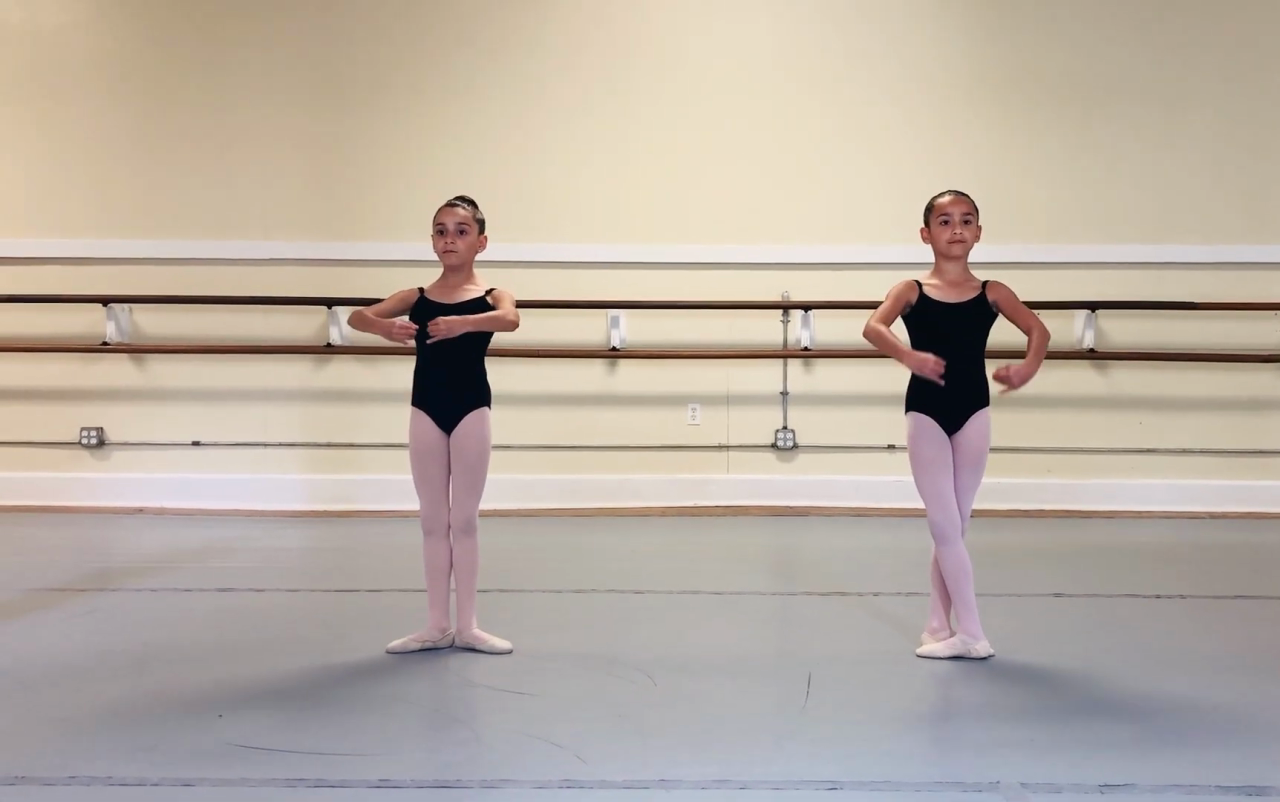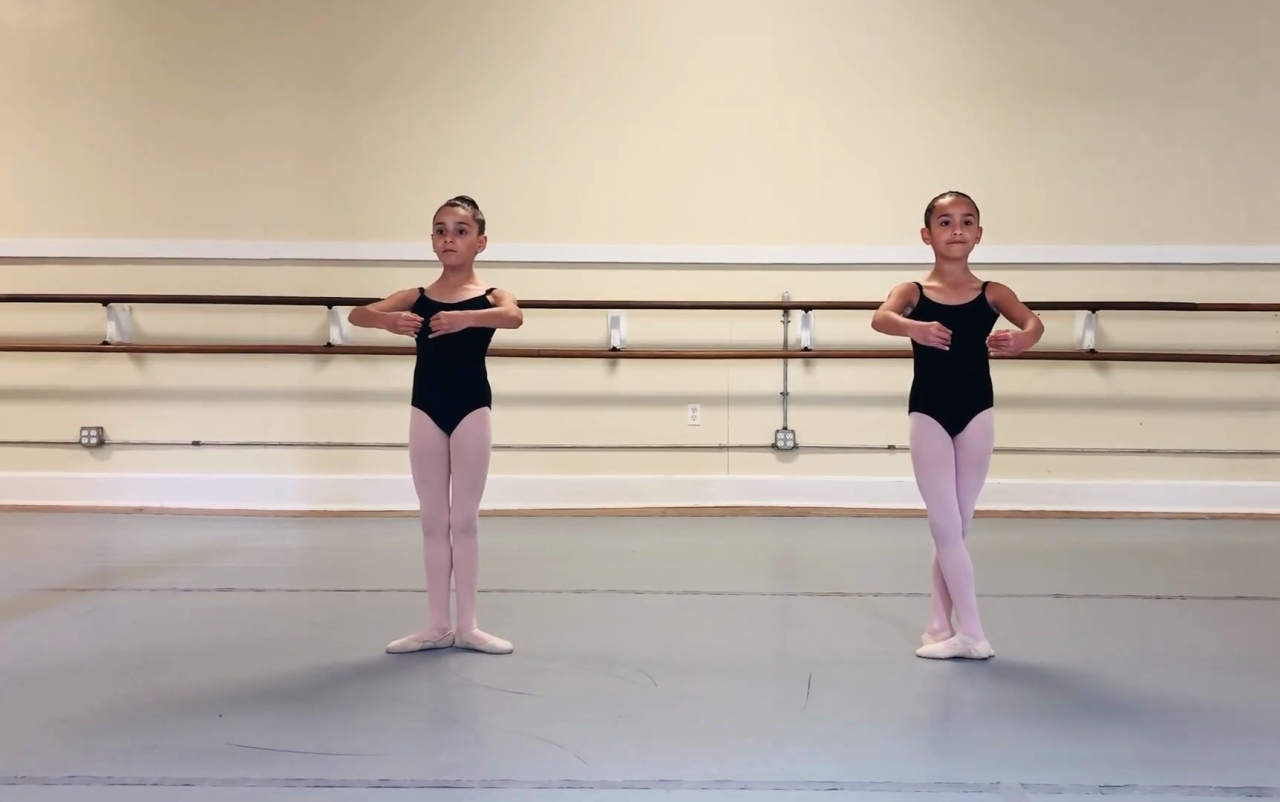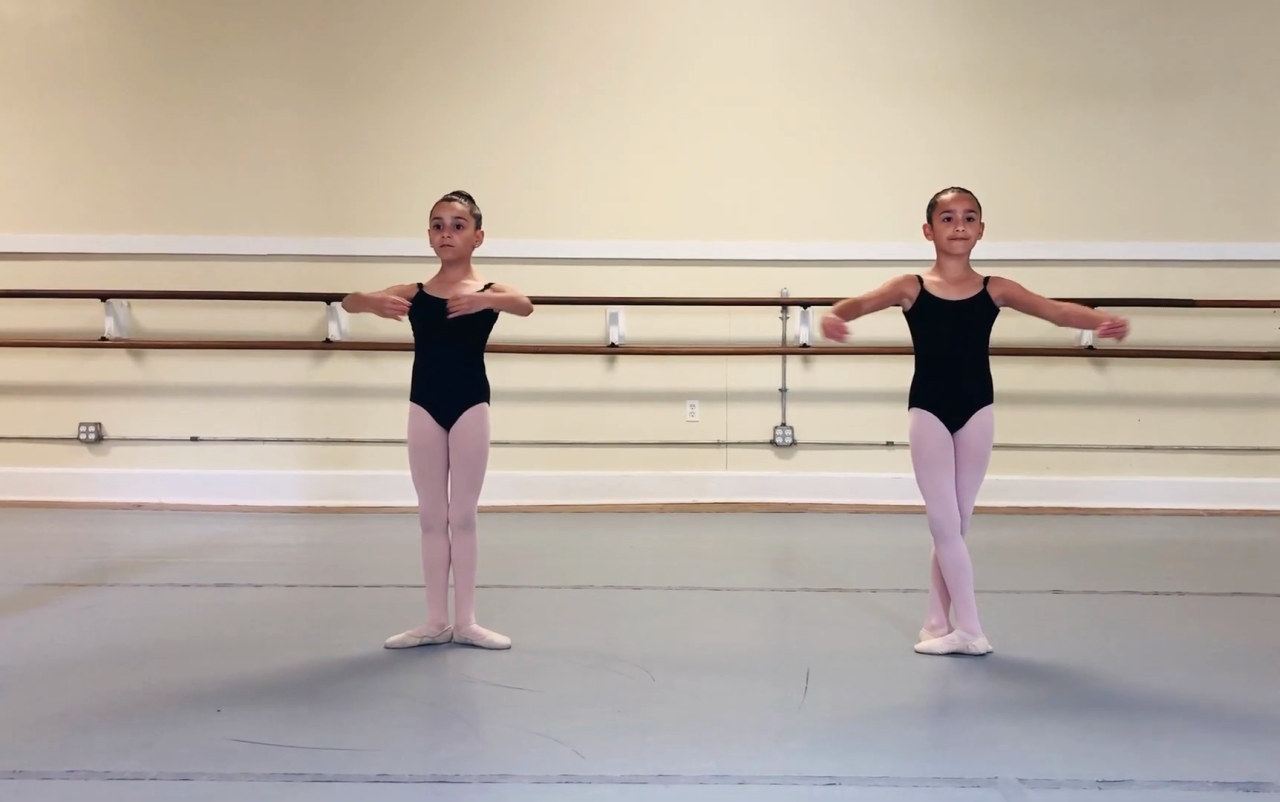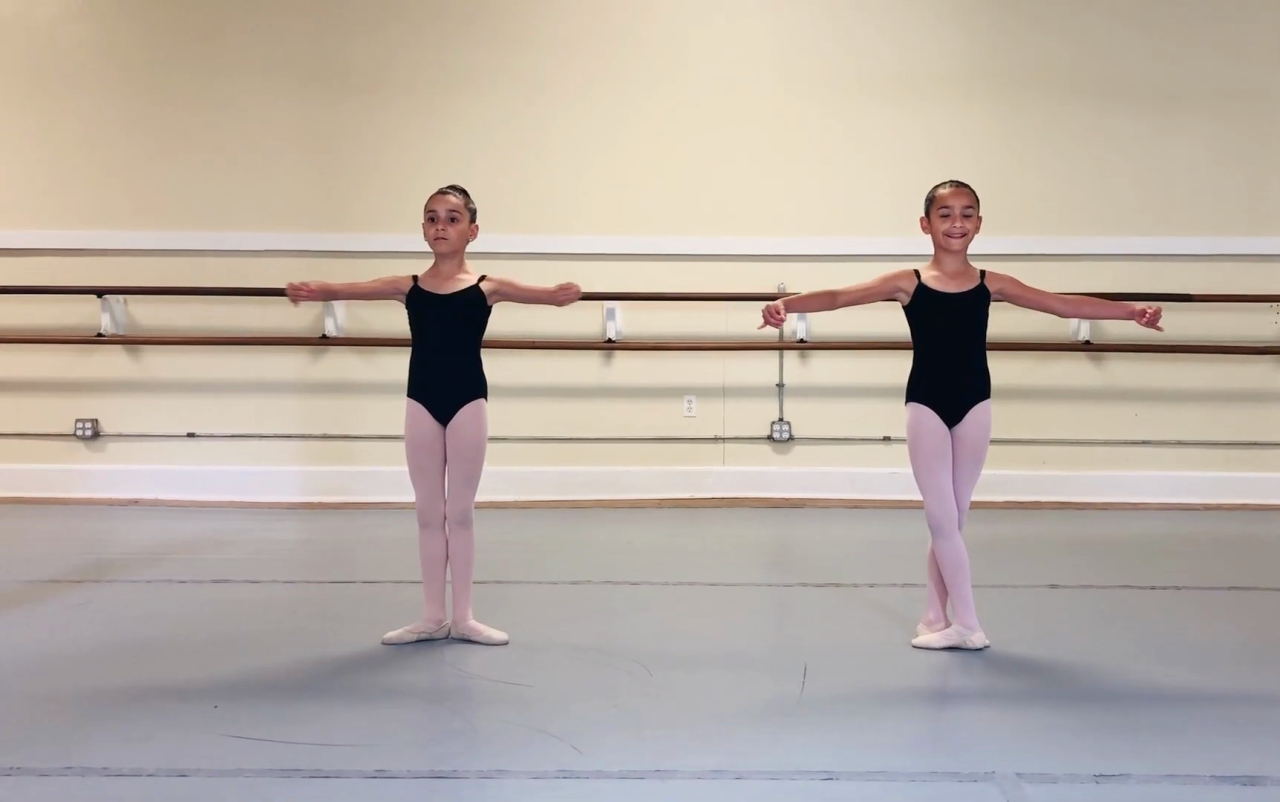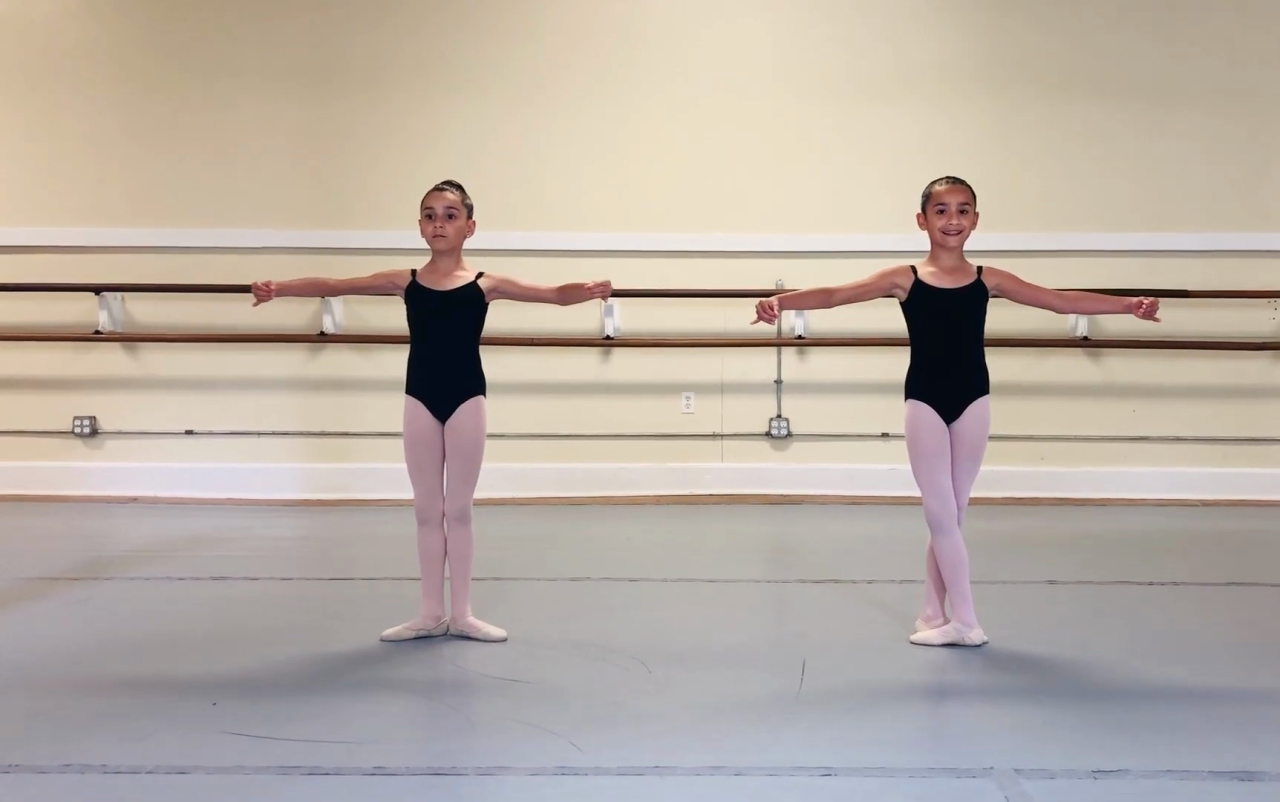
dt=0.4s
person 1, frame 1
left shoulder: (992, 293)
right shoulder: (911, 291)
left elbow: (1038, 330)
right elbow: (872, 328)
left wrist: (1028, 366)
right wrist: (908, 356)
left hip: (973, 414)
right hip: (926, 413)
left knee: (954, 527)
right knee: (944, 525)
left ankle: (939, 627)
right ankle: (970, 632)
person 1, frame 2
left shoulder: (992, 293)
right shoulder: (912, 291)
left elbow: (1033, 322)
right elbow: (881, 318)
left wrist: (1023, 338)
right wrist: (914, 329)
left hip: (976, 414)
right hip: (928, 414)
left knee: (956, 528)
right knee: (946, 526)
left ankle: (940, 627)
right ankle: (971, 633)
person 1, frame 3
left shoulder: (995, 289)
right shoulder: (910, 287)
left elbow: (1057, 310)
right elbow: (857, 303)
left wrist: (1102, 321)
right wrist: (836, 316)
left hip: (976, 410)
right hip: (928, 410)
left knee: (956, 524)
right knee: (944, 523)
left ankle: (938, 623)
right ankle: (968, 628)
person 1, frame 4
left shoulder: (991, 284)
right shoulder: (907, 282)
left elbow: (1064, 305)
right elbow: (838, 297)
left wrist: (1132, 311)
right wrist: (786, 304)
left hip: (974, 405)
right hip: (925, 404)
left knee: (952, 519)
right knee: (942, 519)
left ankle: (934, 618)
right ankle: (966, 623)
person 1, frame 5
left shoulder: (988, 279)
right shoulder: (904, 278)
left elbow: (1061, 300)
right elbow: (834, 295)
left wrist: (1128, 305)
right wrist: (781, 302)
left hip: (972, 400)
right hip: (924, 401)
left knee: (951, 515)
right knee: (941, 515)
left ankle: (934, 614)
right ankle: (965, 620)
person 2, frame 1
left shoulder: (492, 297)
right shoulder: (416, 297)
left elbow: (510, 319)
right elbow: (358, 316)
left wrist: (461, 323)
right wrist: (385, 326)
left hip: (471, 411)
right hip: (426, 412)
left knee: (464, 520)
right knee: (433, 521)
left ankle: (467, 625)
right ankle: (437, 624)
person 2, frame 2
left shoulder: (492, 296)
right shoulder: (415, 297)
left elbow: (514, 317)
right elbow: (357, 314)
left wrist: (466, 318)
right wrist: (387, 320)
left hip: (471, 411)
right hip: (426, 411)
left knee: (464, 520)
right knee: (433, 521)
left ankle: (467, 625)
right ankle: (437, 625)
person 2, frame 3
left shoulder: (491, 292)
right shoulder: (413, 293)
left elbow: (525, 305)
right elbow: (349, 301)
left wrist: (483, 301)
right wrist: (377, 304)
left hip: (470, 406)
right hip: (424, 407)
left knee: (463, 516)
right knee: (431, 516)
left ankle: (465, 620)
right ankle: (436, 620)
person 2, frame 4
left shoulder: (487, 287)
right shoulder: (407, 286)
left elbow: (547, 294)
right elbow: (341, 288)
left wrist: (563, 293)
right wrist: (307, 289)
left hip: (468, 402)
right hip: (422, 403)
left knee: (461, 512)
right knee: (428, 512)
left ankle: (463, 616)
right ankle: (433, 616)
person 2, frame 5
left shoulder: (485, 284)
right shoulder: (405, 281)
left elbow: (555, 294)
right elbow: (333, 286)
left wrist: (589, 290)
right wrist: (278, 287)
left hip: (467, 398)
right hip: (420, 399)
left knee: (459, 509)
right knee: (427, 509)
left ankle: (461, 613)
right ankle: (431, 613)
